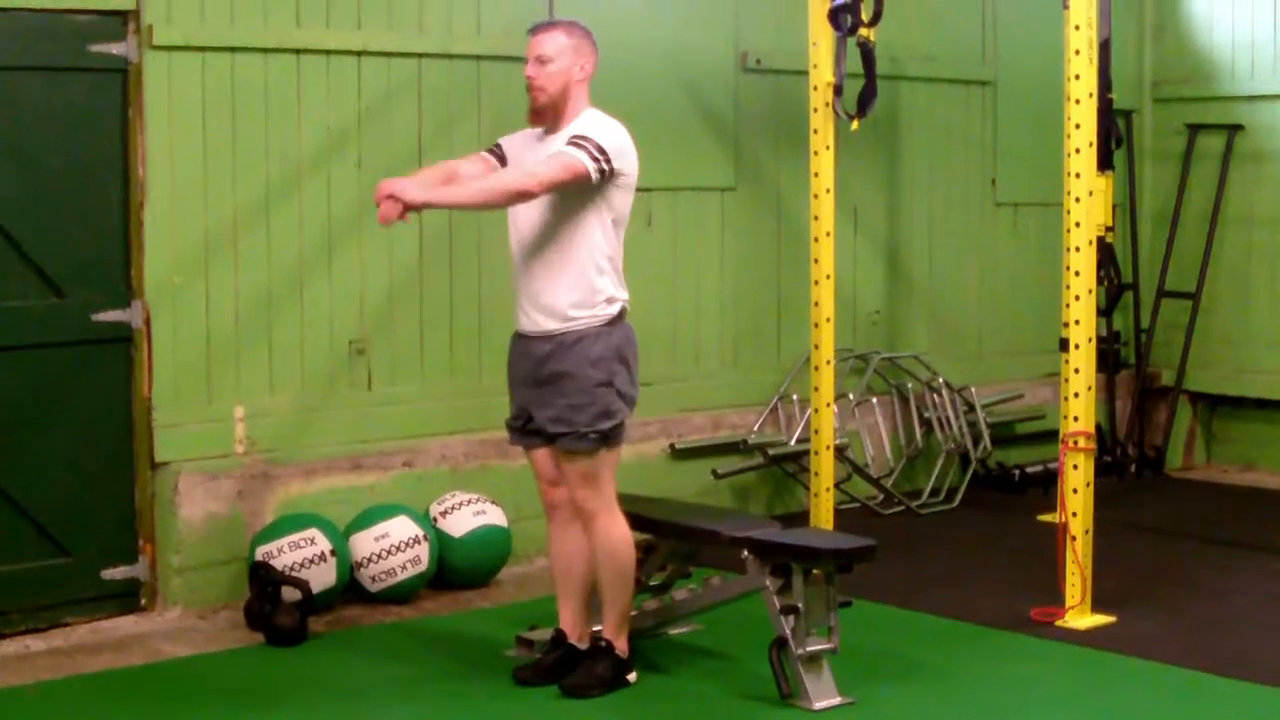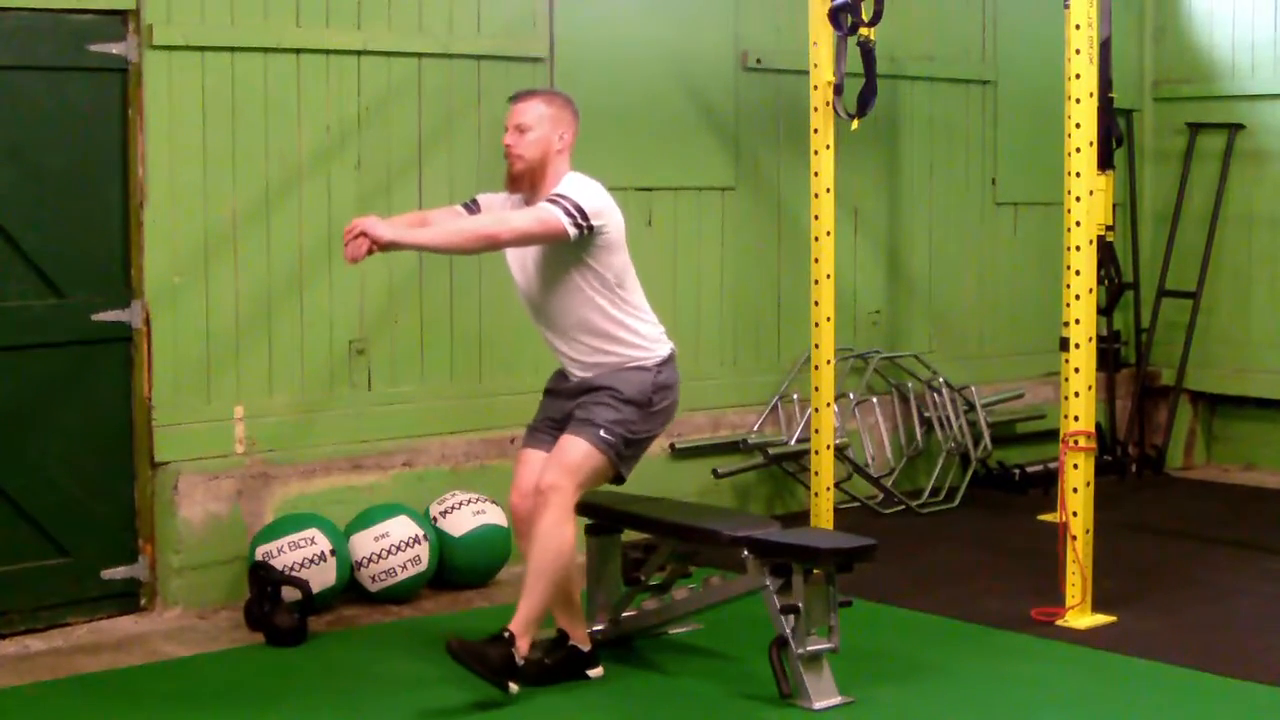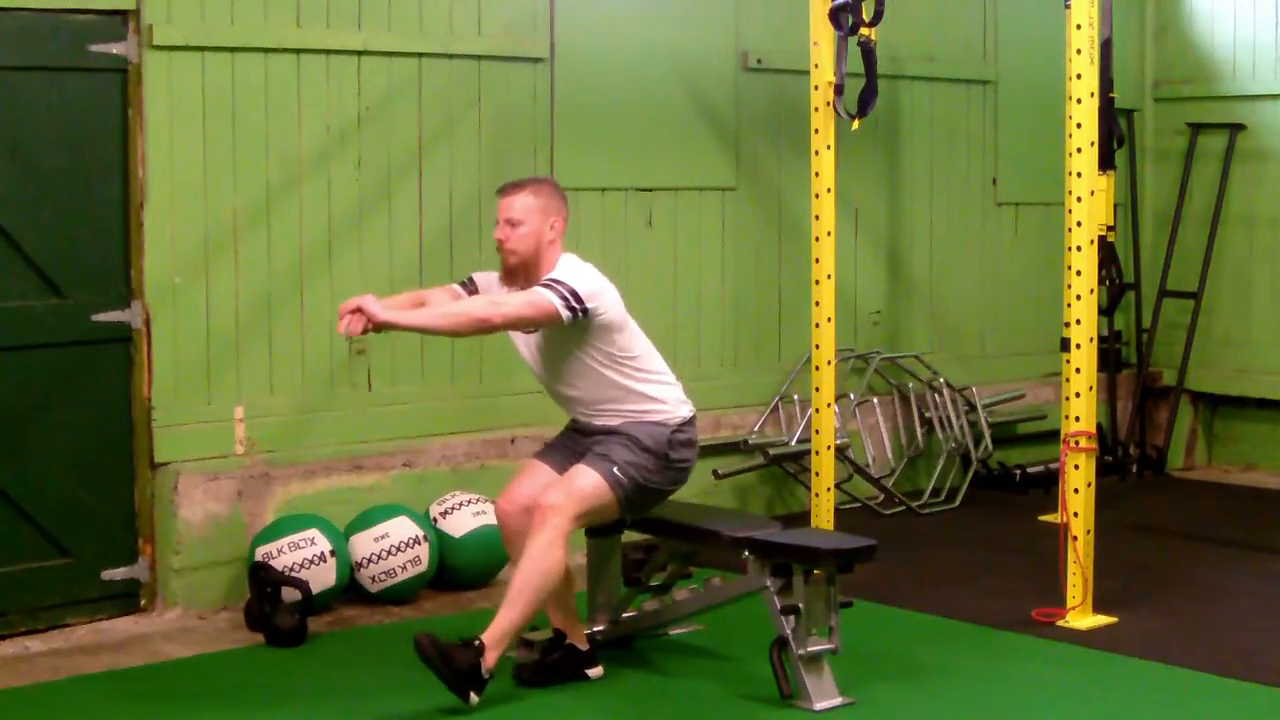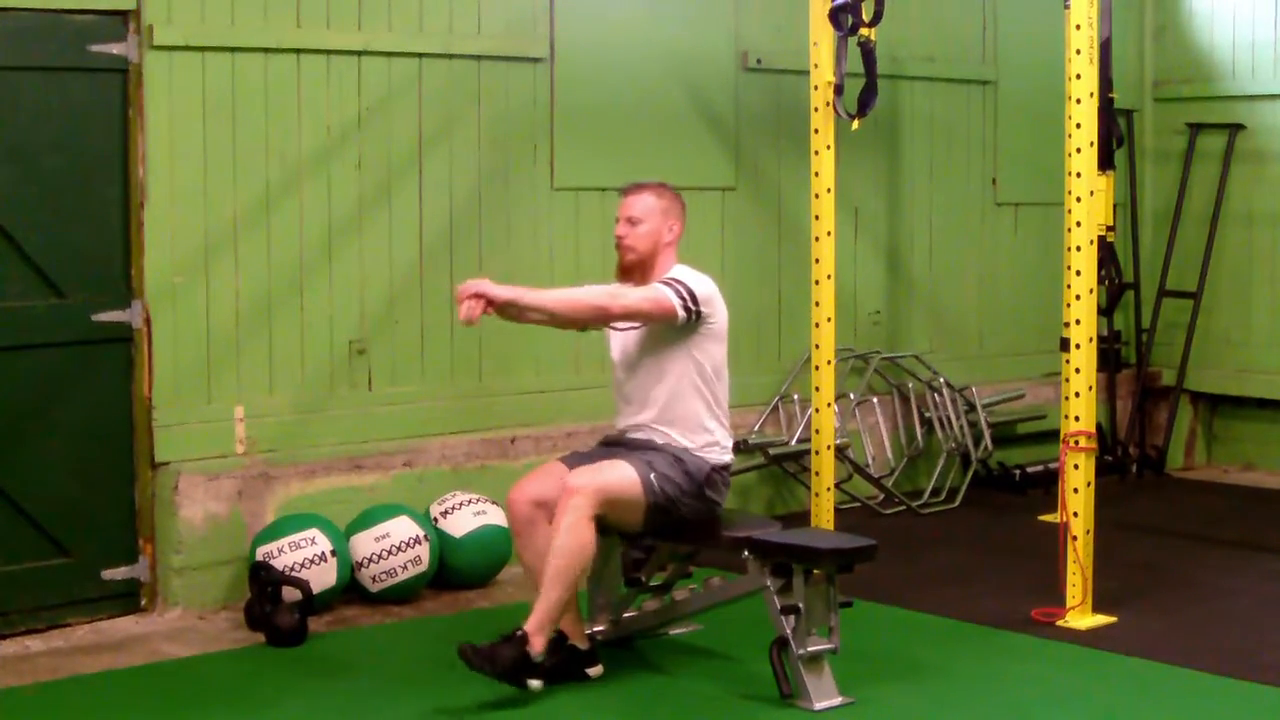
dt=1s
person 1, frame 1
left shoulder: (602, 136)
right shoulder: (523, 141)
left elbow: (527, 186)
right elbow: (461, 171)
left wrist: (424, 195)
right wrist: (408, 186)
left hip: (588, 342)
right hip: (532, 342)
left knee: (592, 502)
right knee: (557, 500)
left ankle: (617, 651)
right ankle: (572, 640)
person 1, frame 2
left shoulder: (582, 199)
right shoulder: (508, 203)
left elbow: (495, 235)
right elbow: (437, 220)
left wrist: (393, 235)
right wrist: (383, 230)
left hip: (636, 376)
right hip: (578, 377)
left knee: (554, 489)
right knee: (526, 503)
left ankle: (515, 646)
right ankle: (575, 644)
person 1, frame 3
left shoulder: (575, 283)
right shoulder: (504, 283)
left elbow: (490, 318)
right elbow: (435, 298)
left wrist: (390, 318)
right wrist: (380, 309)
left hip: (656, 433)
right hip: (596, 426)
left knee: (556, 508)
right knee: (515, 508)
left ankle: (481, 659)
right ankle: (573, 645)
person 1, frame 4
left shoulder: (693, 289)
right shoulder: (617, 293)
left elbow: (611, 307)
right elbow: (547, 308)
left wrist: (508, 294)
right wrist: (498, 300)
left hip: (691, 466)
right hip: (631, 444)
left knee: (580, 489)
right knee: (525, 500)
left ankle: (530, 645)
right ankle: (573, 642)
